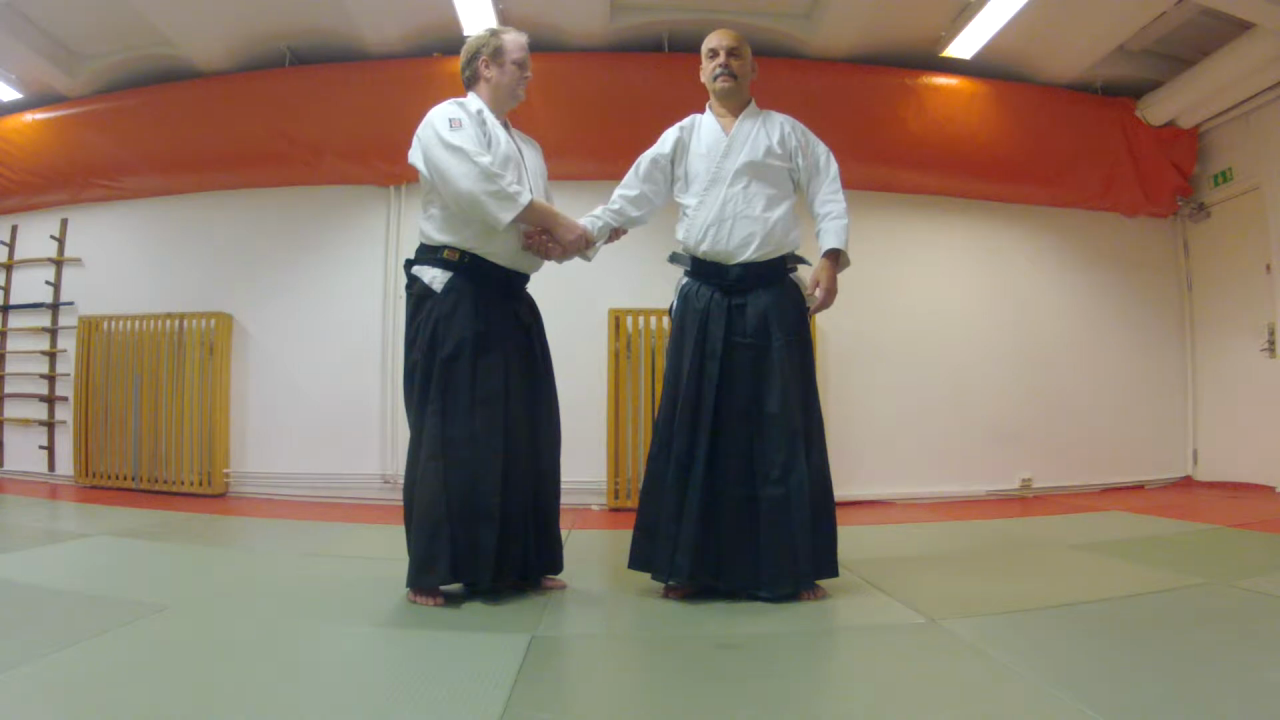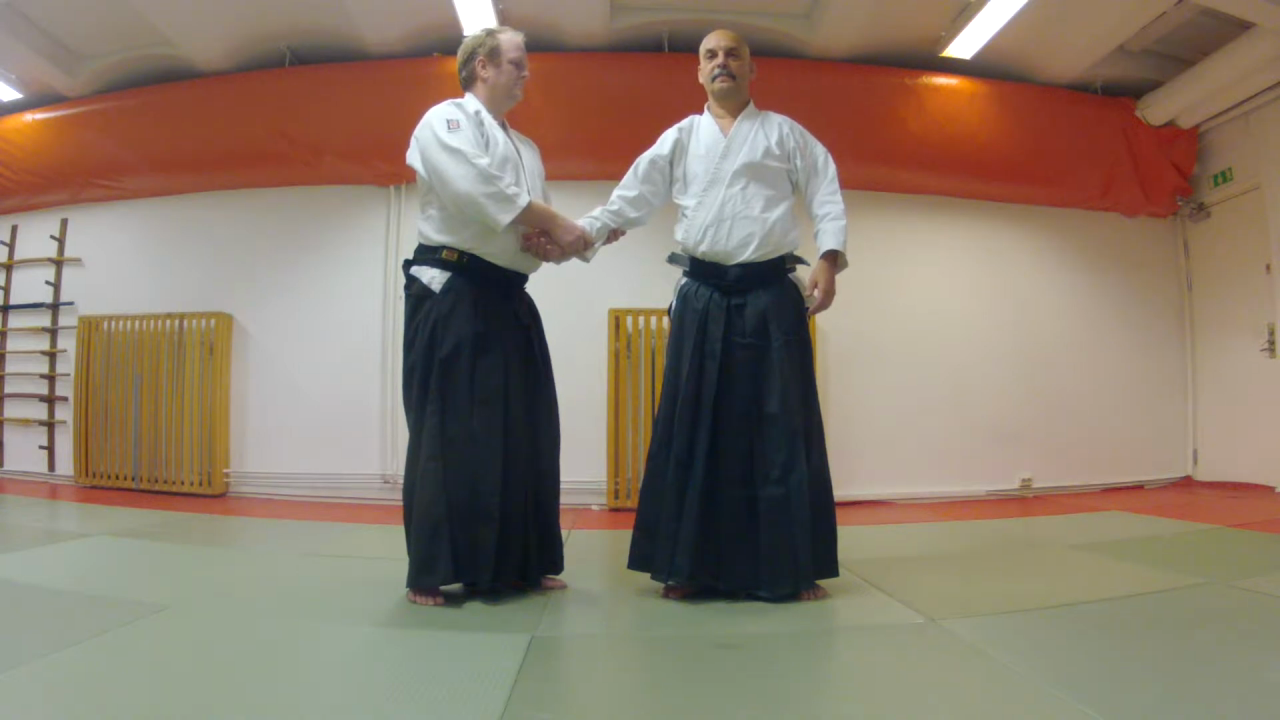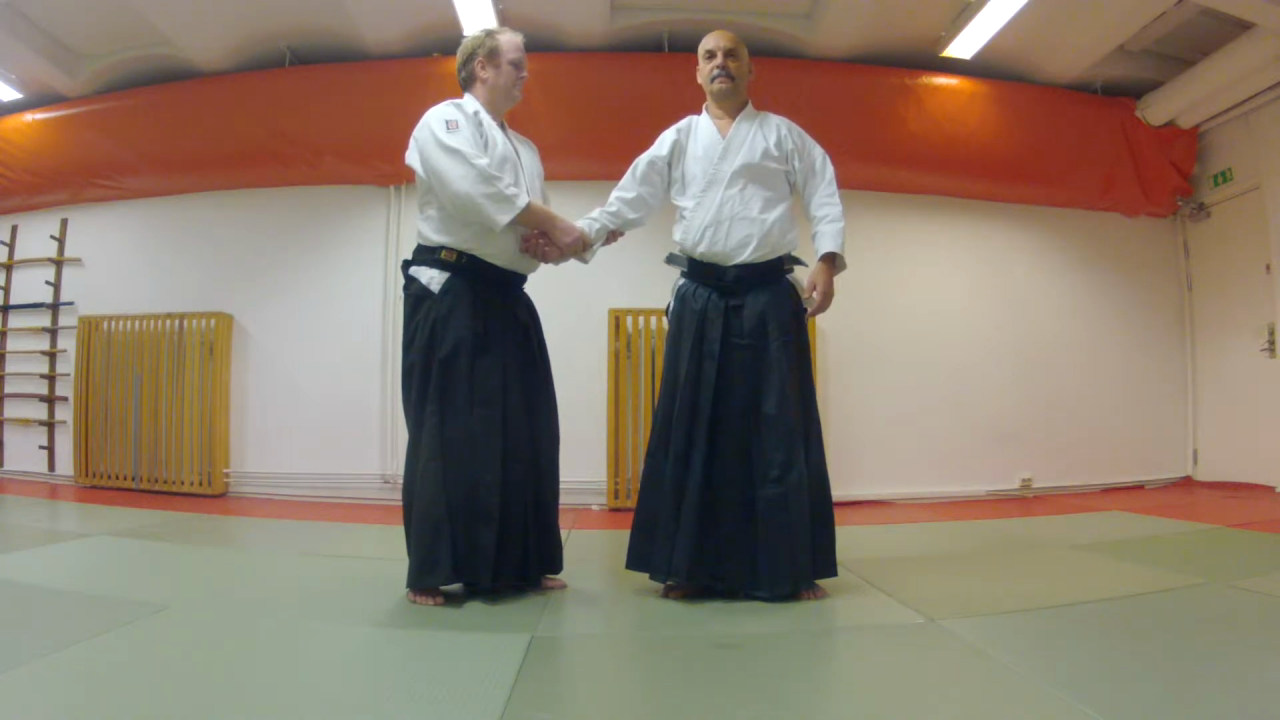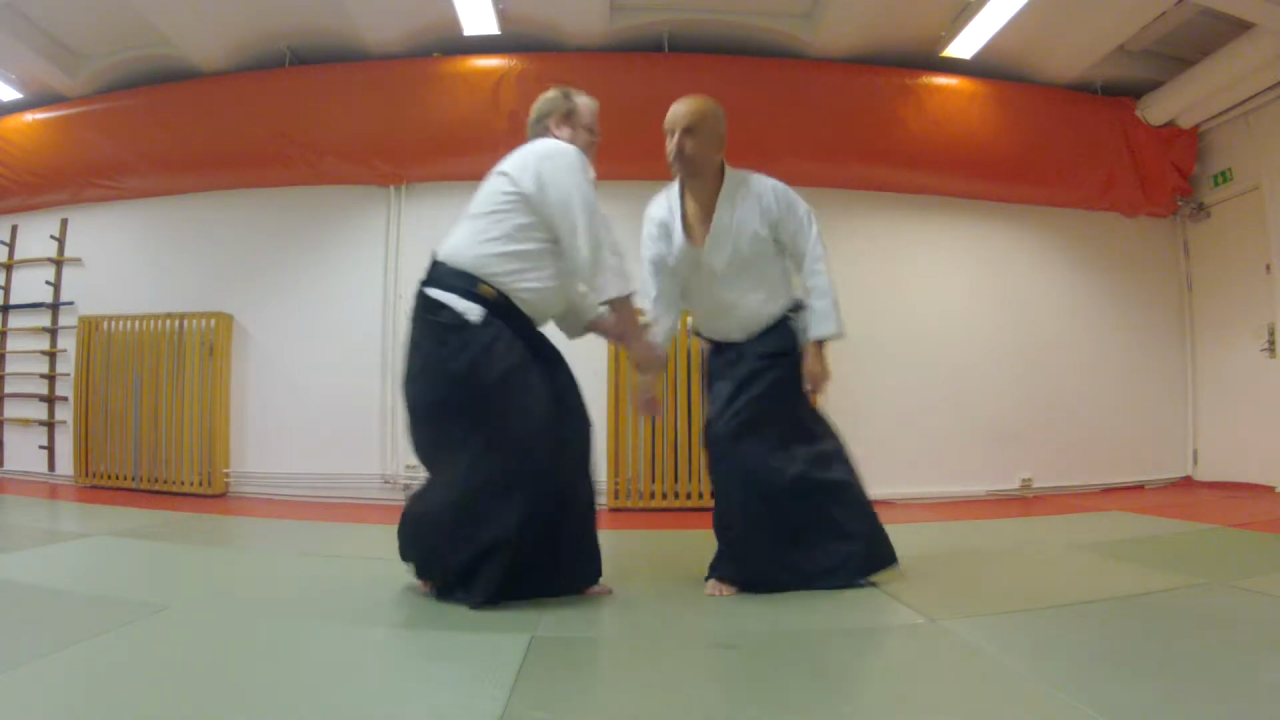
dt=1s
person 1, frame 1
left shoulder: (527, 146)
right shoulder: (449, 119)
left elbow: (540, 228)
right elbow: (478, 188)
left wrist: (576, 234)
right wrist: (555, 222)
left hip: (508, 298)
right hip: (453, 293)
left knee: (525, 433)
right knee: (450, 433)
left ankle: (515, 563)
right ankle: (431, 571)
person 1, frame 2
left shoulder: (525, 147)
right shoulder: (448, 120)
left elbow: (540, 229)
right elbow: (476, 189)
left wrist: (571, 238)
right wrist: (555, 224)
left hip: (508, 298)
right hip: (452, 293)
left knee: (523, 433)
right knee: (449, 433)
left ankle: (517, 563)
right ankle: (430, 572)
person 1, frame 3
left shoulder: (523, 148)
right shoulder: (446, 120)
left elbow: (537, 232)
right elbow: (475, 190)
left wrist: (571, 239)
right wrist: (554, 225)
left hip: (506, 299)
right hip: (450, 293)
left knee: (522, 433)
right knee: (449, 433)
left ankle: (517, 562)
right ankle: (430, 571)
person 1, frame 4
left shoulder: (550, 169)
right shoulder: (555, 159)
left elbow: (562, 285)
right elbow: (594, 254)
left wrist: (605, 327)
right wrist: (633, 334)
left hip: (496, 325)
right hip: (462, 320)
left knee: (553, 431)
right knee: (490, 446)
left ankle: (555, 569)
right ankle: (434, 560)
person 2, frame 1
left shoulder: (787, 132)
right shoulder: (680, 138)
left elbow: (828, 194)
right elbow: (631, 198)
left wrist: (830, 259)
left hip: (773, 295)
right hip: (703, 298)
left knee: (780, 429)
right knee: (695, 428)
left ankle: (791, 567)
right ankle: (692, 564)
person 2, frame 2
left shoulder: (785, 133)
right shoulder: (679, 139)
left elbow: (826, 195)
right elbow: (630, 199)
left wrist: (828, 259)
left hip: (772, 295)
right hip: (702, 298)
left knee: (780, 429)
right knee: (693, 428)
left ankle: (792, 567)
right ankle: (691, 564)
person 2, frame 3
left shoulder: (782, 134)
right shoulder: (677, 140)
left elbow: (823, 196)
right elbow: (629, 200)
left wrist: (827, 262)
left hip: (768, 295)
right hip: (700, 297)
left knee: (778, 429)
right knee: (692, 428)
left ankle: (791, 567)
right ankle: (691, 565)
person 2, frame 4
left shoulder: (768, 196)
right shoulder: (660, 213)
left elbow: (814, 264)
right elbow: (662, 295)
left wrist: (815, 345)
right wrist: (648, 364)
left hip: (773, 344)
right hip: (723, 352)
left knee: (737, 442)
right knee: (792, 448)
left ankle: (741, 564)
